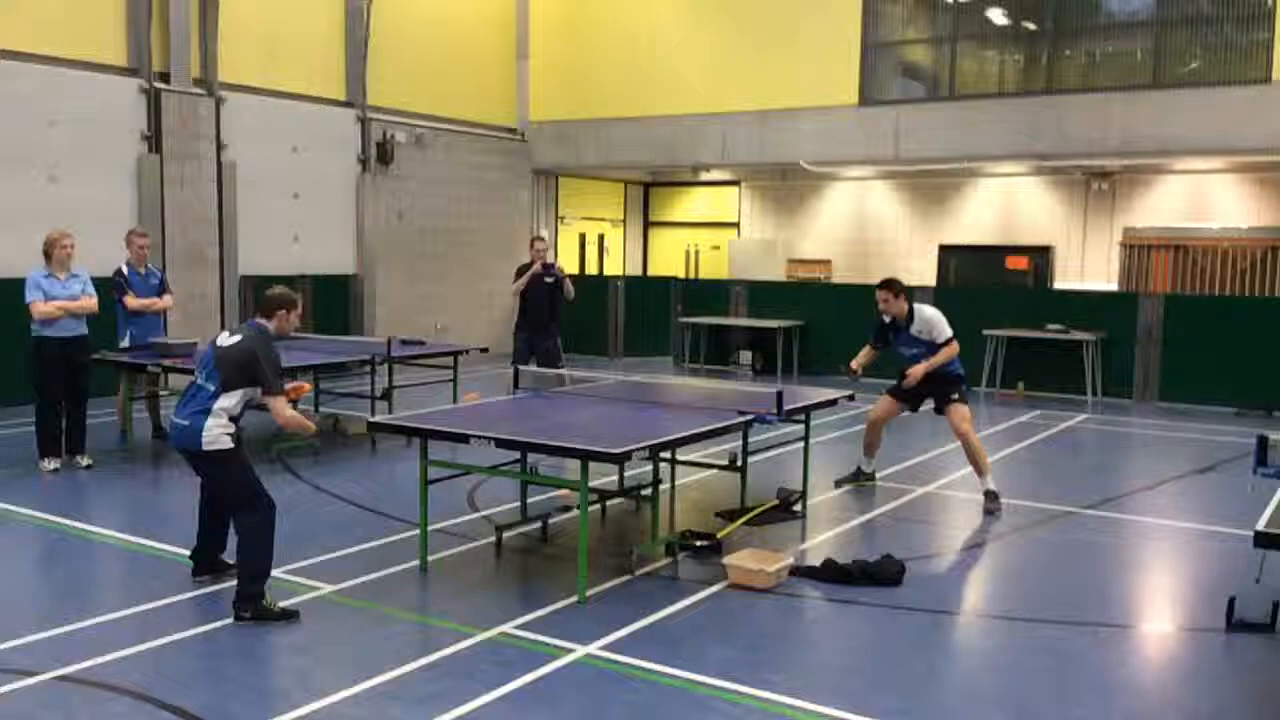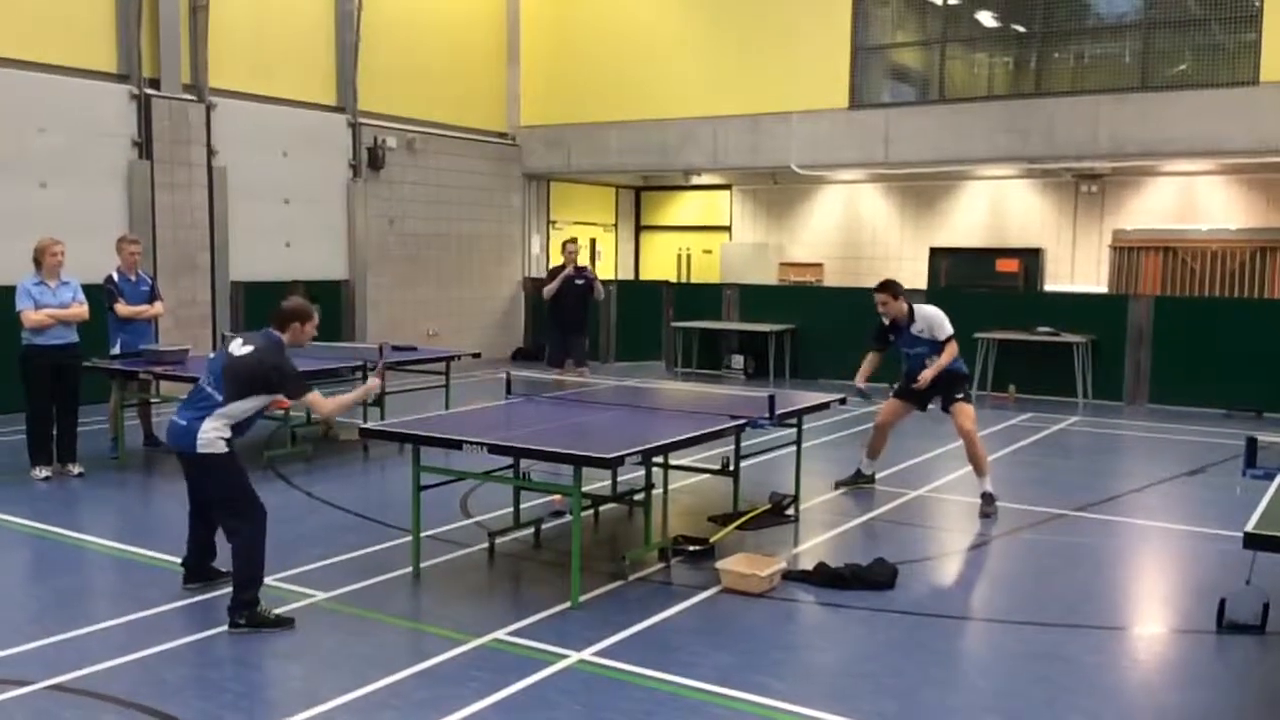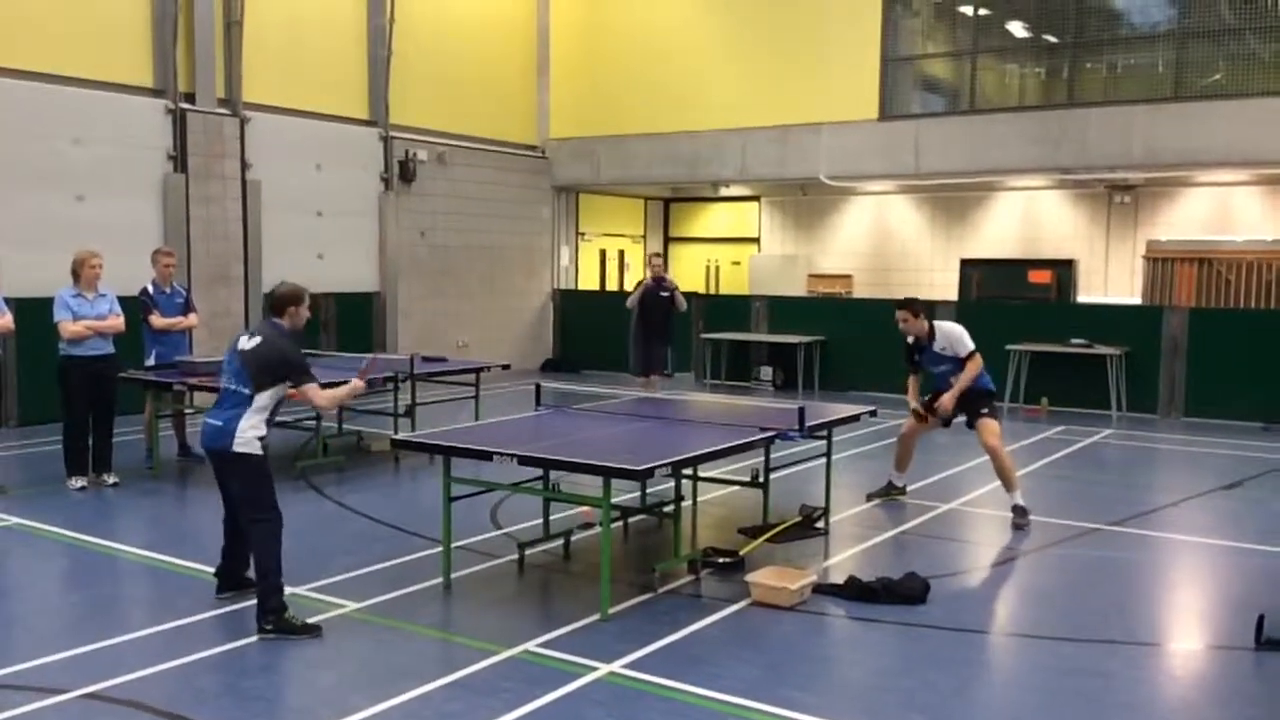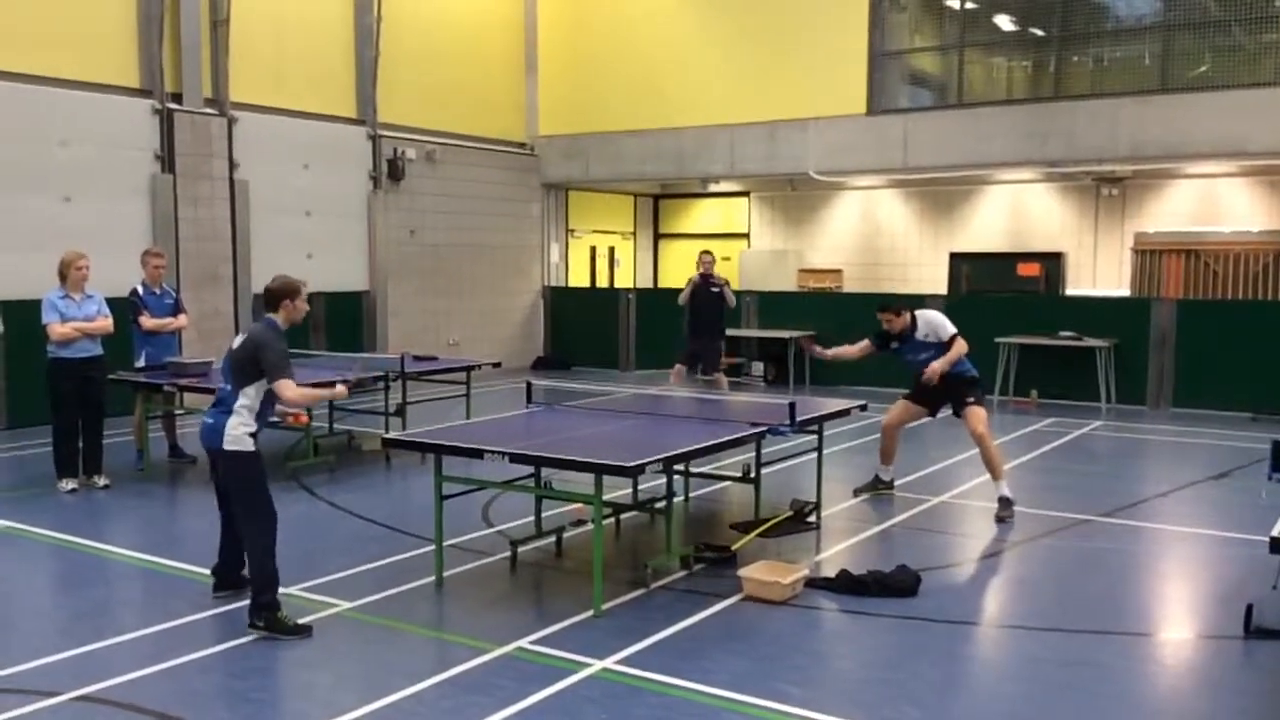
dt=1s
person 1, frame 1
left shoulder: (231, 335)
right shoulder: (262, 349)
right elbow: (282, 417)
left wrist: (275, 391)
right wrist: (308, 427)
left hip: (183, 428)
right hip: (208, 436)
left knee: (218, 490)
right knee: (257, 509)
left ankle: (206, 562)
right ankle: (250, 602)
person 1, frame 2
left shoulder: (246, 341)
right shoulder: (273, 361)
right elbow: (323, 409)
left wrist: (264, 400)
right wrist: (365, 391)
left hip: (182, 429)
right hip: (205, 440)
left knee: (205, 504)
right knee: (248, 518)
left ankle: (197, 570)
right ankle: (244, 610)
person 1, frame 3
left shoulder: (246, 338)
right shoulder: (284, 347)
right elbow: (321, 401)
right wrist: (351, 389)
left hip: (214, 431)
right hip: (240, 441)
left knee: (239, 512)
right knee: (265, 521)
left ankle: (230, 579)
right ankle: (272, 616)
person 1, frame 4
left shoulder: (254, 333)
right shoulder: (270, 341)
right elbow: (289, 394)
left wrist: (276, 410)
right wrist: (331, 393)
left hip: (218, 431)
right hip: (233, 437)
left knee: (236, 509)
right knee: (260, 519)
left ankle: (228, 577)
right ankle: (265, 612)
person 2, frame 1
left shoulder: (82, 277)
right shoulder: (35, 278)
left elbow: (93, 306)
right elbow: (39, 313)
left wrist: (59, 304)
right wrist: (77, 307)
left hip: (78, 343)
right hip: (47, 345)
left knee: (78, 399)
right knee: (49, 401)
left ankle: (77, 452)
right ankle: (49, 455)
person 2, frame 2
left shoulder: (72, 284)
right shoulder: (26, 286)
left elbow: (84, 314)
right elbow: (29, 321)
left wrist: (50, 312)
right wrist: (68, 315)
left hip: (69, 351)
right hip: (37, 353)
left knee: (69, 407)
right knee: (39, 409)
left ankle: (68, 460)
right ankle: (40, 463)
person 2, frame 3
left shoulder: (109, 296)
right shoulder: (64, 297)
left elbow: (120, 326)
right elbow: (67, 332)
left wrist: (87, 324)
right wrist: (104, 327)
left hip: (105, 362)
right hip: (74, 364)
left knee: (105, 417)
right knee: (76, 419)
left ankle: (103, 470)
right ankle: (76, 473)
person 2, frame 4
left shoulder: (97, 298)
right shoulder: (51, 300)
left elbow: (108, 327)
right elbow: (56, 334)
left wrist: (76, 325)
right wrist: (92, 329)
left hip: (94, 364)
right hip: (63, 366)
left knee: (94, 419)
right knee: (66, 422)
left ankle: (94, 472)
right ankle: (67, 475)
person 3, frame 1
left shoulder: (929, 316)
right shoulder: (886, 323)
left elbow: (953, 348)
right elbow: (871, 349)
left wrist: (924, 367)
right wrist: (858, 362)
left hip: (945, 376)
right hip: (914, 375)
left knee: (963, 430)
right knee: (874, 419)
left ankle: (990, 490)
right ankle: (865, 471)
person 3, frame 2
left shoulder: (929, 314)
right shoulder: (886, 325)
left elbow: (952, 348)
right elbow: (875, 354)
left wrist: (932, 371)
right wrist: (860, 377)
left hip: (950, 375)
right hip: (917, 377)
left knee: (967, 429)
right knee: (881, 423)
left ankle: (987, 493)
right ankle: (865, 473)
person 3, frame 3
left shoulder: (951, 331)
right shoulder: (912, 344)
left elbow: (975, 362)
right elbow: (915, 374)
left wrist: (953, 394)
right wrist: (912, 399)
left hip: (976, 391)
right hip: (943, 394)
left knee: (992, 445)
right knee: (906, 433)
left ankle: (1018, 506)
right ankle: (896, 485)
person 3, frame 4
left shoulder: (932, 318)
right shoulder: (889, 335)
left elbow: (961, 346)
right elbow: (860, 349)
left wrist: (941, 363)
right wrist: (826, 352)
left hip: (961, 380)
right hip: (929, 384)
left knee: (980, 432)
right knee: (889, 423)
left ankle: (1004, 497)
right ankle: (884, 479)
person 4, frame 1
left shoulder: (157, 274)
right shoulder: (121, 274)
left elbow: (168, 303)
right elbow: (130, 304)
left wrist: (141, 303)
right wrist: (154, 300)
left hip: (155, 340)
right hip: (132, 341)
left knee: (153, 387)
right knee: (127, 388)
left ankle: (157, 428)
right ankle: (125, 432)
person 4, frame 2
left shoulder: (148, 280)
right shoulder: (112, 281)
left elbow: (159, 310)
right elbow: (121, 311)
left wrist: (132, 311)
right wrist: (145, 308)
left hip: (146, 346)
right hip: (122, 348)
left knee: (144, 394)
right knee: (119, 395)
left ankle: (149, 437)
right ankle: (115, 441)
person 4, frame 3
left shoulder: (182, 292)
right shoulder: (147, 293)
left elbow: (193, 321)
right elbow: (156, 323)
left wrist: (166, 324)
right wrist: (179, 319)
left hip: (181, 357)
right hip: (157, 359)
left knee: (179, 404)
right knee: (153, 405)
left ankle: (183, 447)
right ankle: (150, 451)
person 4, frame 4
left shoulder: (172, 293)
right shoulder: (137, 294)
left elbow: (183, 322)
right elbow: (146, 324)
left wrist: (157, 324)
right wrist: (169, 321)
left hip: (171, 358)
right hip: (147, 360)
left knee: (169, 406)
right knee: (143, 407)
left ankle: (174, 448)
right ankle: (140, 453)
